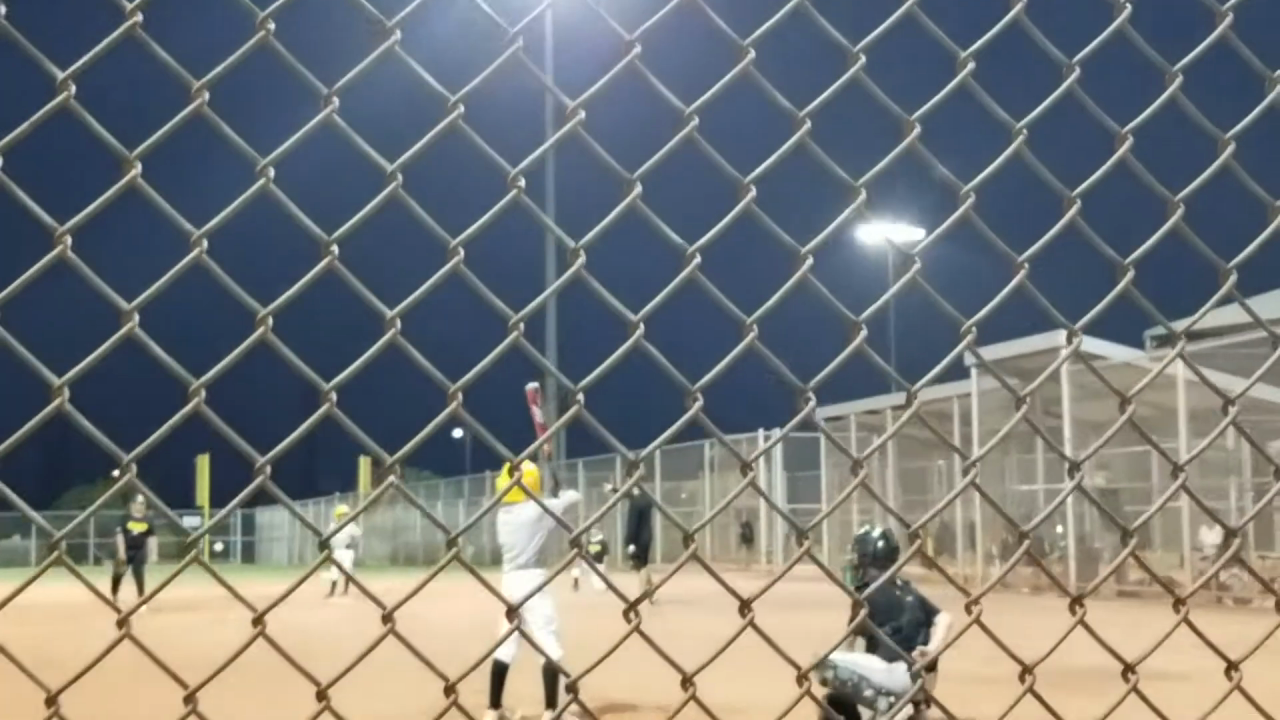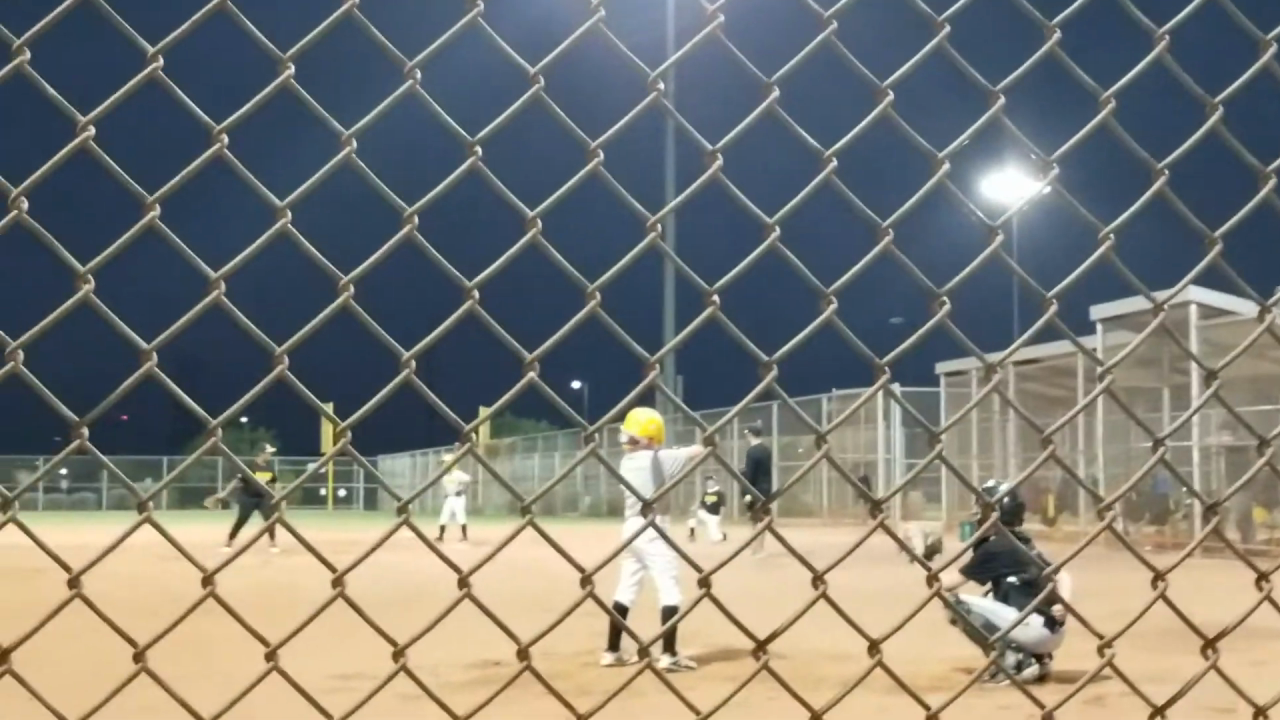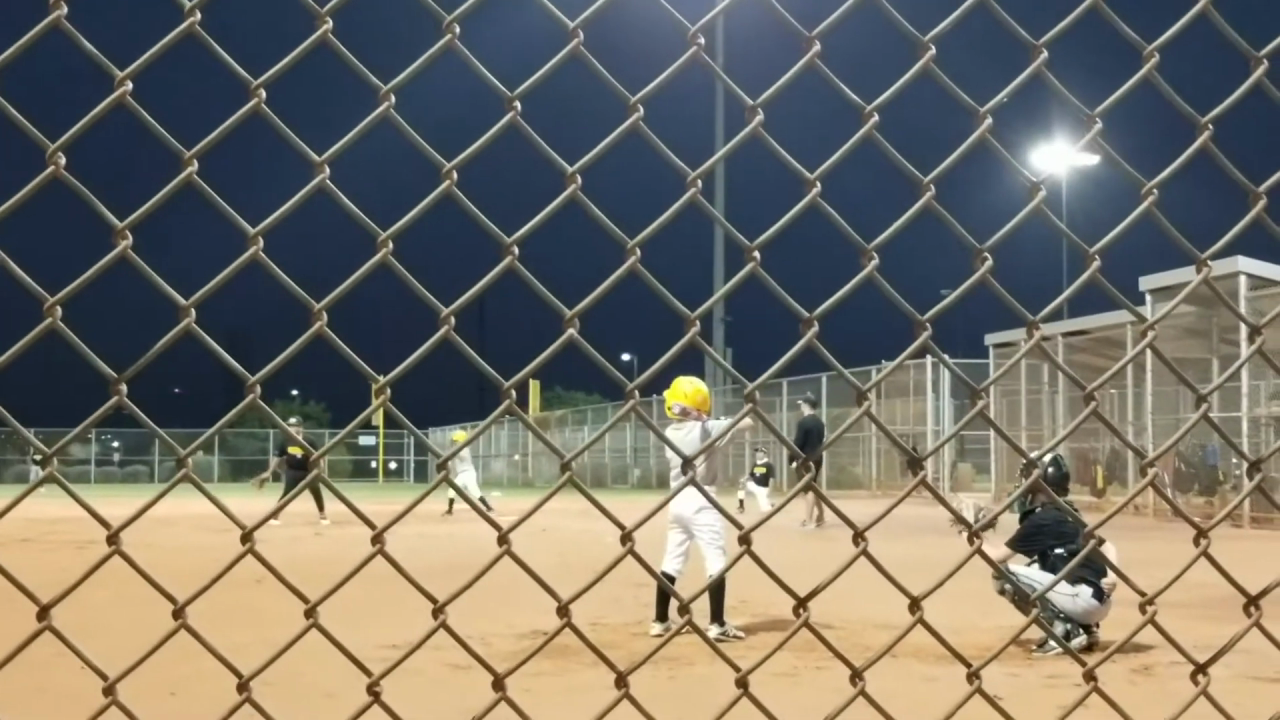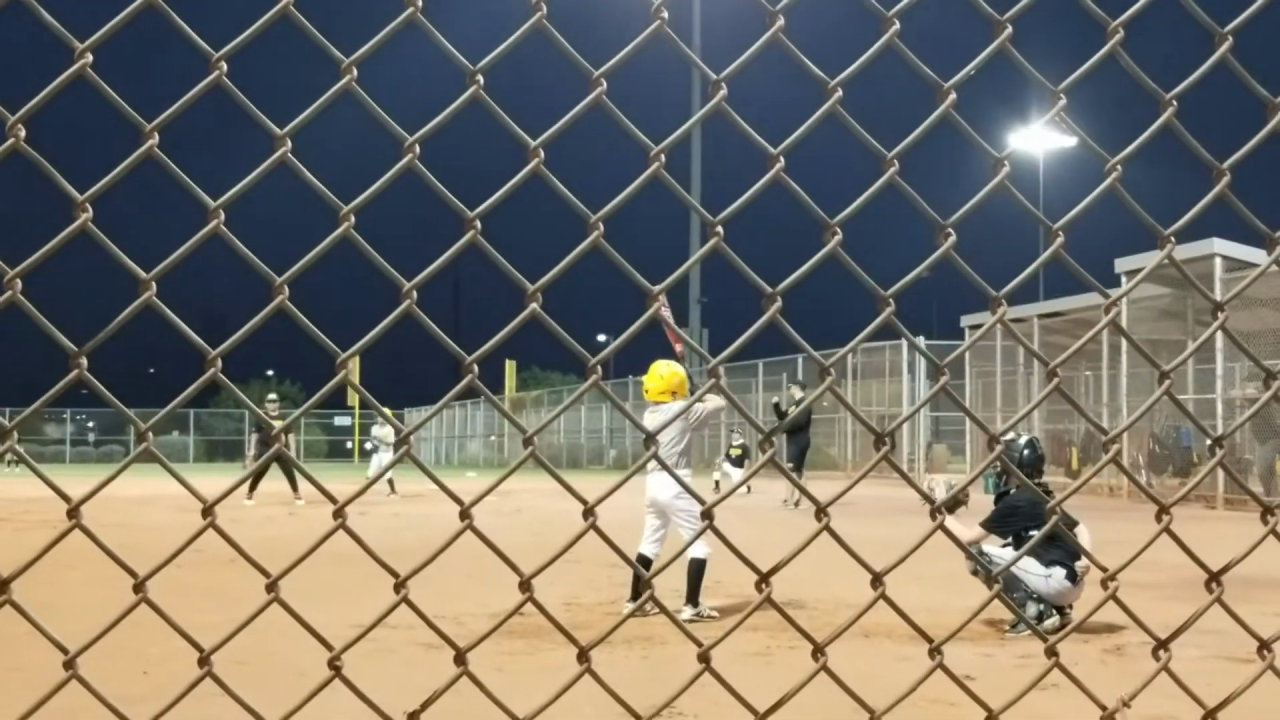
dt=1s
person 1, frame 1
left shoulder: (501, 514)
right shoulder: (539, 510)
right elbow: (574, 496)
right wrist: (561, 495)
left hip: (509, 581)
right hip: (532, 581)
left knee: (505, 645)
right knee: (549, 645)
person 1, frame 2
left shoulder: (626, 461)
right shoulder: (659, 458)
right elbow: (698, 451)
right wrist: (691, 448)
left hip: (631, 528)
right hip: (653, 530)
left knee: (626, 590)
right knee: (669, 590)
left ankle: (612, 651)
right ankle: (669, 654)
person 1, frame 3
left shoulder: (670, 432)
right shoulder: (706, 429)
right elbow: (747, 422)
right wrist: (718, 421)
left hip: (677, 501)
right hip: (700, 502)
left knee: (672, 561)
right knee: (716, 561)
left ankle: (660, 621)
right ankle: (717, 625)
person 1, frame 4
left shoulder: (649, 414)
right shoulder: (683, 410)
right elbow: (719, 403)
left wrist: (690, 399)
left hip: (654, 485)
right hip: (677, 487)
left knee: (649, 544)
right knee: (698, 545)
left ankle: (635, 601)
right ankle: (691, 606)
person 2, frame 1
left shoulder: (868, 594)
right shoulder: (906, 589)
right elbow: (944, 618)
right wrist: (932, 649)
left hip: (900, 675)
right hip: (924, 678)
left knee: (825, 664)
left ankle: (887, 704)
right ankle: (912, 704)
person 2, frame 2
left shoulder: (993, 548)
right shoulder: (1023, 544)
left elbow: (948, 583)
right elbow: (1062, 576)
right wrist: (1064, 605)
left hip: (1036, 629)
right hip: (1051, 632)
left knee: (958, 604)
left ankle: (1016, 660)
right ankle: (1037, 657)
person 2, frame 3
left shoulder: (1039, 520)
right shoulder: (1069, 516)
left elbow: (996, 557)
right elbow: (1107, 547)
right wrist: (1111, 576)
left hip: (1084, 600)
right hip: (1097, 601)
left knee: (1004, 574)
left ankle: (1065, 631)
right ankle: (1085, 627)
person 2, frame 4
left shoulder: (1014, 502)
right shoulder: (1042, 497)
left elbow: (969, 538)
right elbow: (1080, 529)
right wrist: (1085, 560)
left hip: (1058, 581)
right hip: (1068, 582)
left knee: (978, 554)
left ankle: (1037, 612)
right ankle: (1058, 609)
